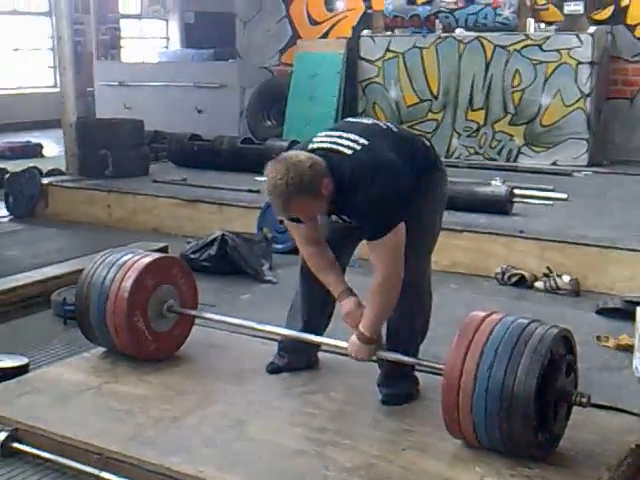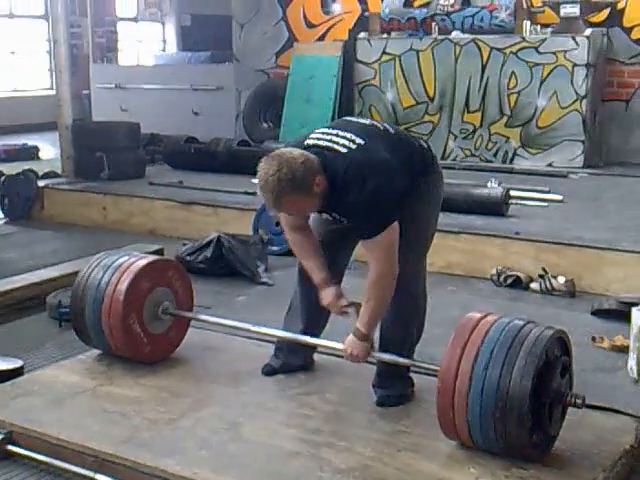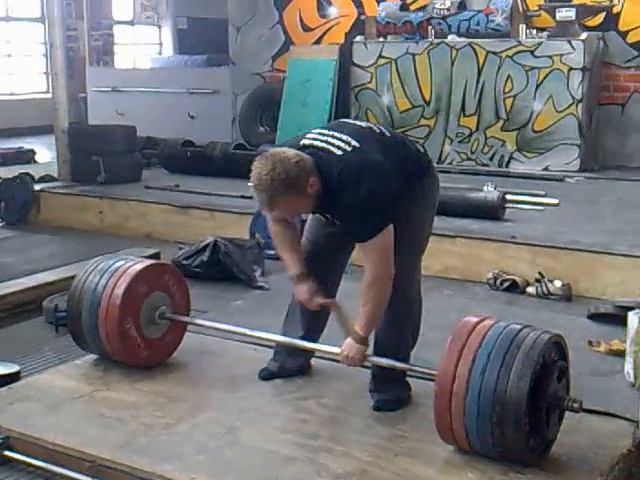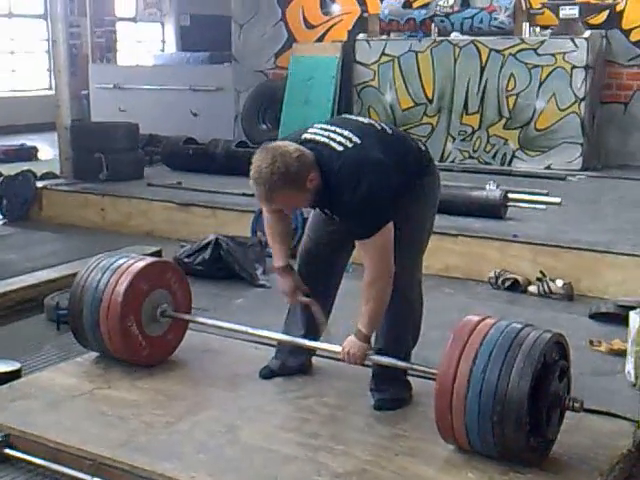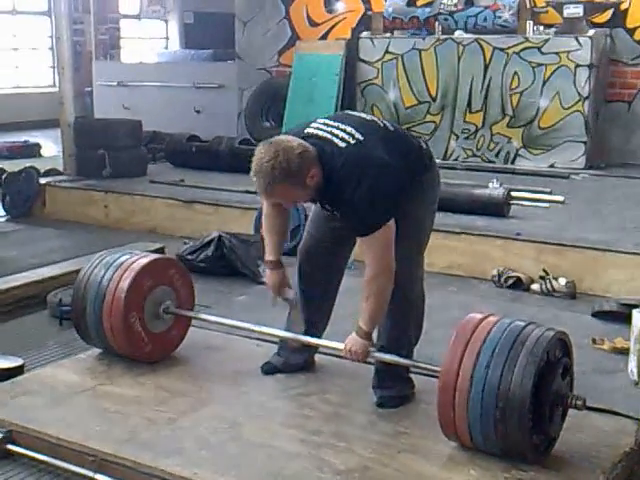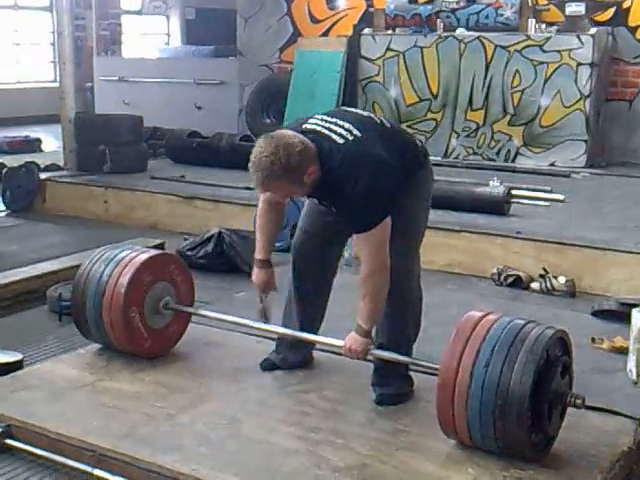
dt=0.1s
person 1, frame 1
left shoulder: (372, 189)
right shoulder: (293, 180)
left elbow: (389, 272)
right elbow: (311, 245)
left wrist: (366, 336)
right wrist: (343, 295)
left hip: (420, 179)
left knee: (410, 274)
right knee: (315, 263)
left ankle: (399, 373)
right ankle: (298, 350)
person 1, frame 2
left shoulder: (366, 188)
right shoulder: (287, 179)
left elbow: (383, 270)
right elbow: (297, 231)
left wrist: (362, 333)
right wrist: (325, 283)
left hip: (415, 180)
left knee: (404, 274)
right knee: (312, 262)
left ankle: (394, 374)
right ankle: (294, 351)
person 1, frame 3
left shoulder: (359, 190)
right shoulder: (281, 173)
left elbow: (379, 273)
right elbow: (280, 223)
left wrist: (360, 337)
right wrist: (300, 277)
left hip: (411, 184)
left knee: (399, 278)
right knee: (313, 262)
left ankle: (390, 378)
right ankle: (292, 355)
person 1, frame 4
left shoulder: (359, 187)
right shoulder: (282, 169)
left elbow: (379, 271)
right elbow: (273, 212)
left wrist: (362, 335)
right wrist: (283, 269)
left hip: (412, 183)
left knee: (400, 277)
right knee: (313, 261)
left ankle: (391, 378)
right ankle: (294, 354)
person 1, frame 5
left shoulder: (362, 183)
right shoulder: (284, 161)
left elbow: (380, 268)
right elbow: (274, 204)
left wrist: (364, 333)
right wrist: (273, 262)
left hip: (412, 180)
left knee: (401, 273)
right knee: (313, 257)
left ankle: (394, 376)
right ankle: (296, 351)
person 1, frame 6
left shoulder: (359, 180)
right shoulder: (281, 158)
left elbow: (375, 265)
right elbow: (270, 201)
left wrist: (363, 331)
right wrist: (262, 261)
left hip: (406, 176)
left knee: (397, 271)
right knee: (307, 253)
left ankle: (393, 373)
right ankle: (293, 348)
